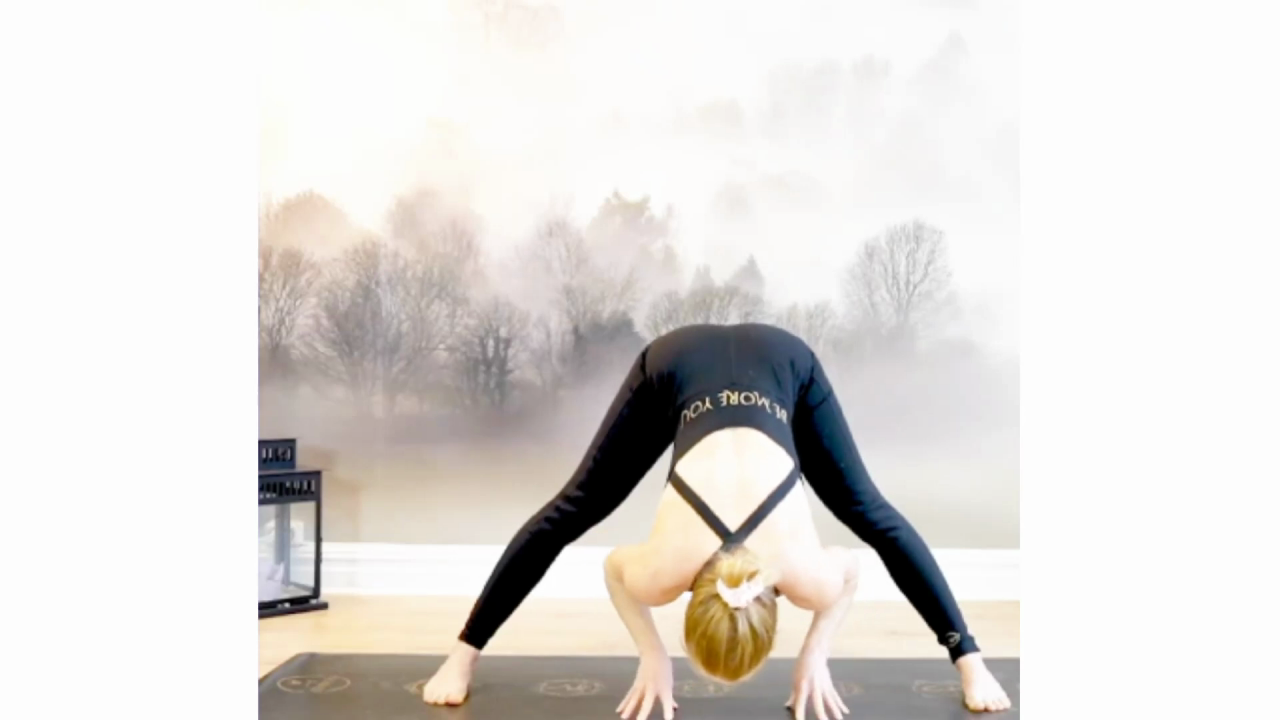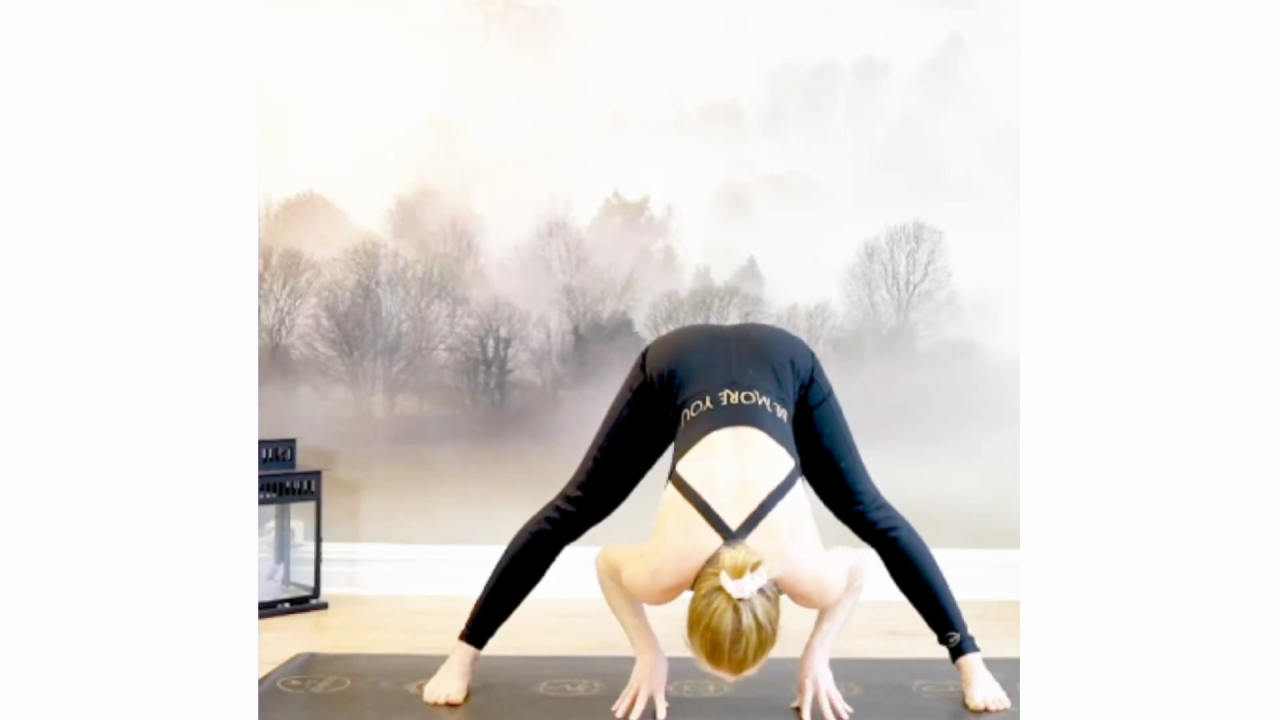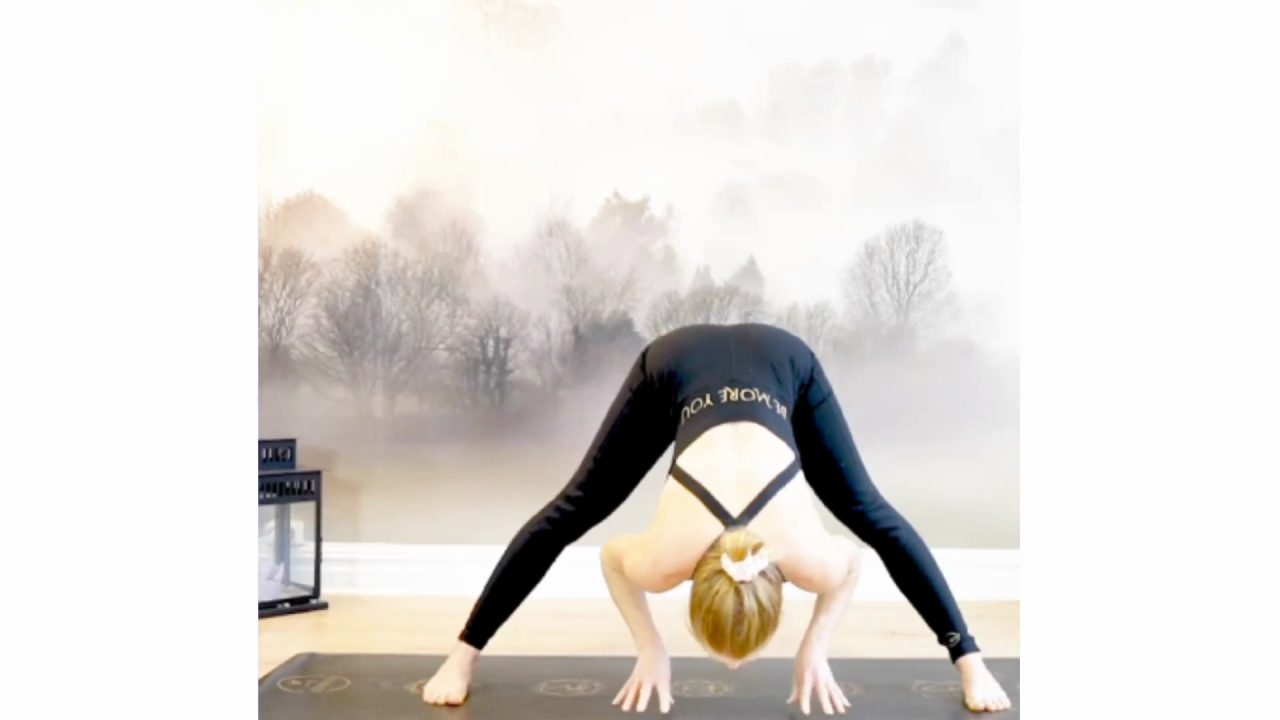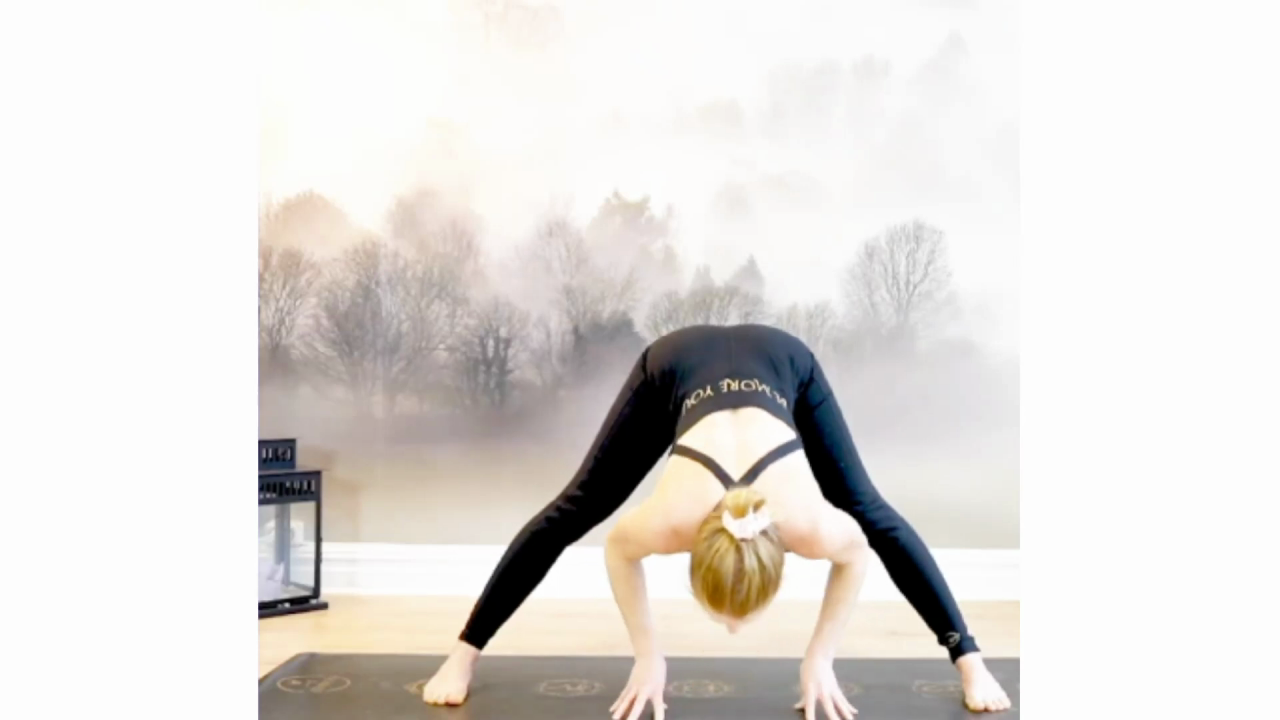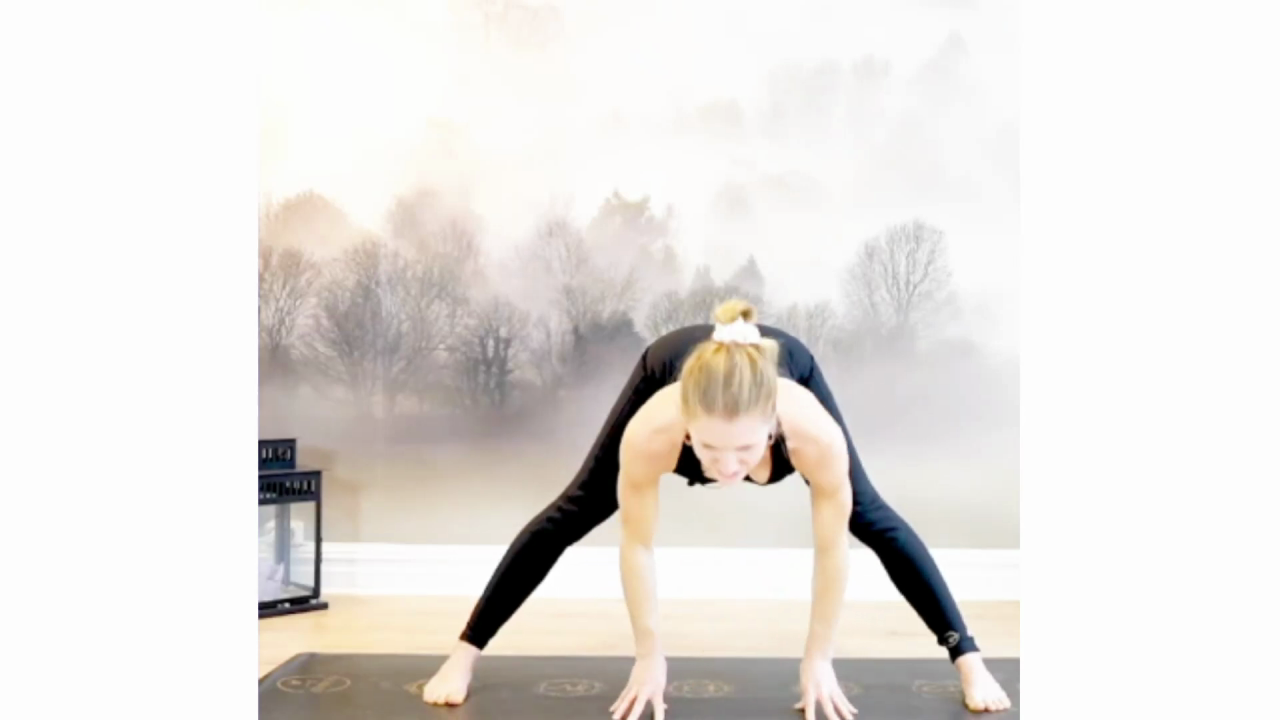
dt=0.5s
person 1, frame 1
left shoulder: (807, 577)
right shoulder: (661, 574)
left elbow: (851, 567)
right elbow: (613, 565)
left wrist: (813, 655)
right wrist: (652, 655)
left hip: (781, 361)
right hip: (678, 362)
left knee: (872, 514)
right knee: (571, 510)
left ankle: (968, 657)
right ankle: (465, 649)
person 1, frame 2
left shoulder: (807, 575)
right shoulder: (663, 571)
left elbow: (857, 569)
right elbow: (605, 563)
left wrist: (818, 655)
right wrist: (648, 654)
left hip: (781, 361)
right hip: (678, 362)
left knee: (871, 514)
right knee: (572, 511)
left ankle: (969, 659)
right ankle: (464, 651)
person 1, frame 3
left shoulder: (808, 560)
right shoulder: (663, 561)
left elbow: (853, 560)
right elbow: (611, 557)
left wrist: (813, 648)
right wrist: (651, 651)
left hip: (782, 361)
right hip: (677, 363)
left knee: (871, 516)
right knee: (572, 511)
left ankle: (968, 659)
right ankle: (465, 652)
person 1, frame 4
left shoulder: (810, 524)
right shoulder: (668, 521)
left elbow: (858, 552)
right elbow: (617, 550)
left wrist: (820, 658)
right wrist: (647, 656)
left hip: (782, 360)
right hip: (677, 362)
left knee: (873, 517)
right knee: (572, 511)
left ankle: (969, 659)
right ankle: (465, 651)
person 1, frame 5
left shoulder: (814, 432)
right shoulder: (650, 431)
left elbow: (832, 550)
right elbow: (637, 545)
left wrist: (818, 659)
right wrist: (648, 656)
left hip: (789, 363)
right hip: (671, 361)
left knee: (872, 518)
right knee: (571, 514)
left ankle: (968, 659)
right ankle: (465, 652)
